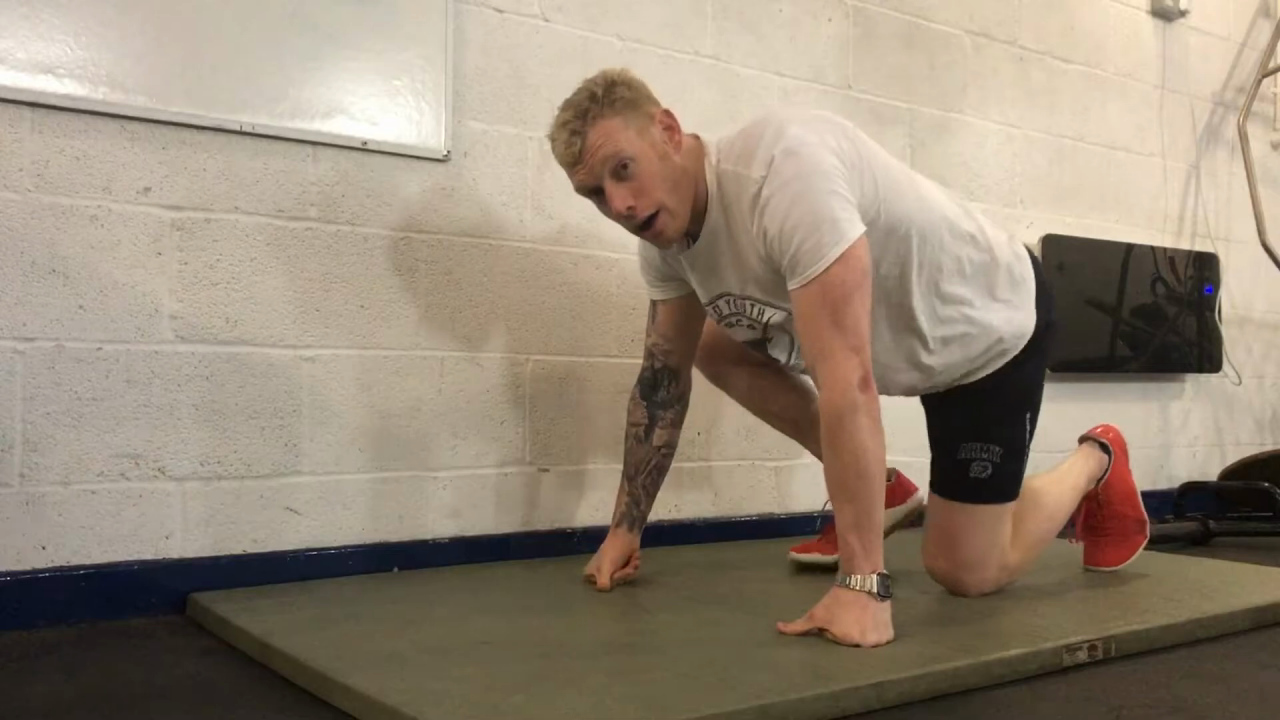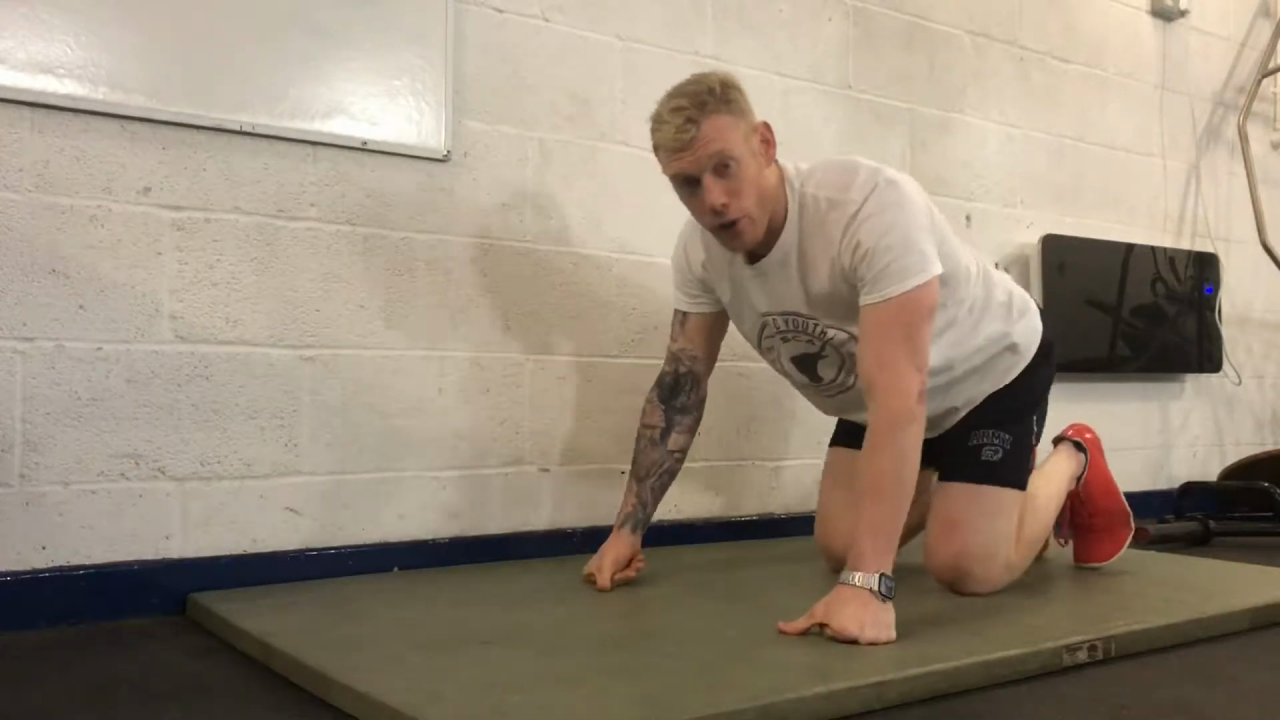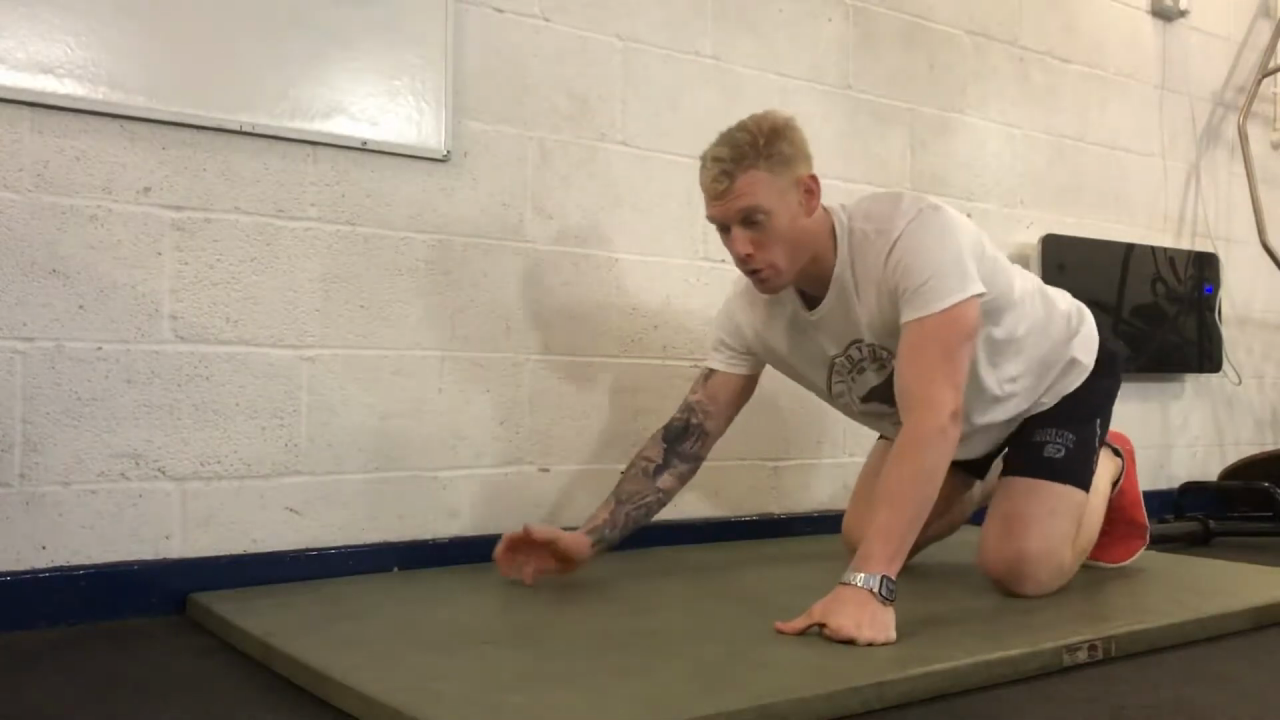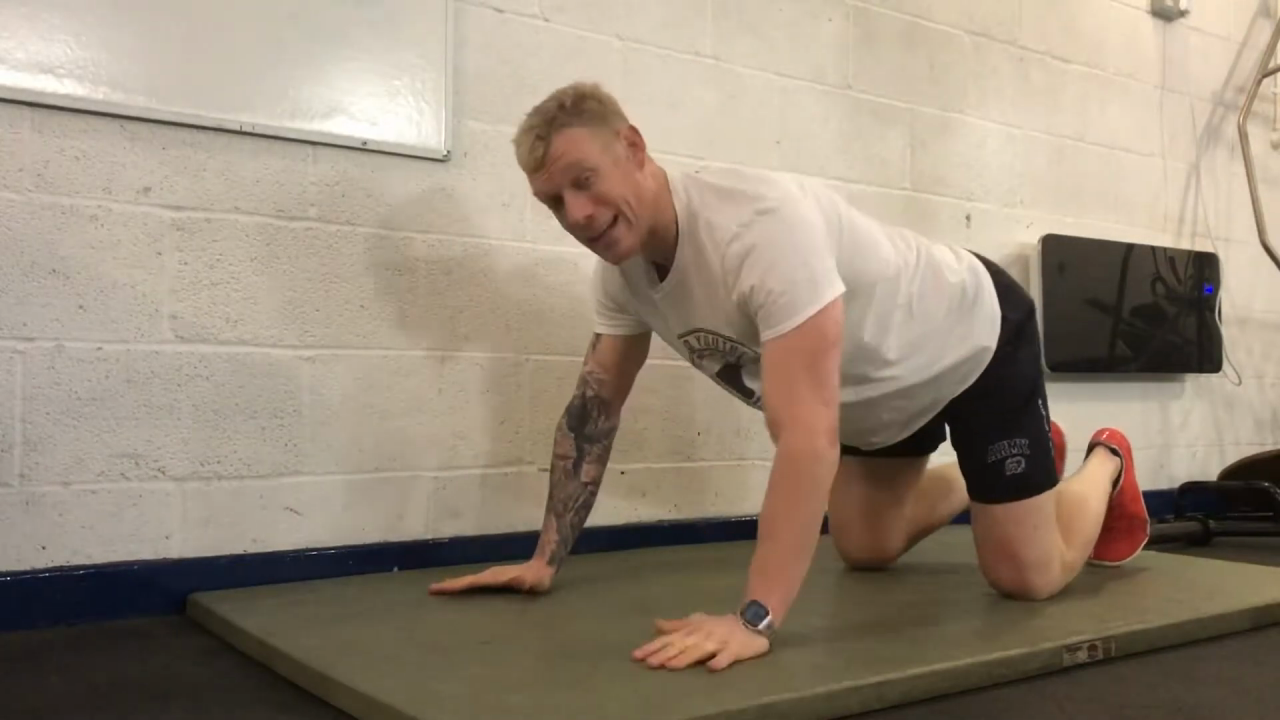
dt=0.7s
person 1, frame 1
left shoulder: (783, 170)
right shoulder: (662, 232)
left elbow: (847, 383)
right elbow: (663, 375)
left wrist: (864, 584)
right wrist: (626, 529)
left hip: (987, 324)
right hip: (894, 317)
left knee: (967, 571)
right knee: (713, 349)
left ankle: (1094, 462)
right ankle: (861, 490)
person 1, frame 2
left shoulder: (870, 206)
right shoulder: (699, 253)
left elbow: (901, 399)
right elbow: (681, 385)
left wrist: (868, 582)
right wrist: (628, 527)
left hip: (991, 366)
left knee: (969, 567)
right knee: (841, 547)
left ankle: (1069, 464)
right ankle: (952, 481)
person 1, frame 3
left shoulder: (918, 236)
right shoulder: (752, 311)
left elbow: (937, 418)
right elbow: (690, 433)
left wrist: (867, 587)
right wrist: (588, 538)
left hip: (1058, 373)
right hip: (968, 416)
left knee: (1021, 566)
right knee: (864, 540)
left ankle: (1104, 471)
right ankle: (988, 478)
person 1, frame 4
left shoulder: (761, 225)
right shoulder: (620, 268)
left elbow: (807, 437)
right elbow: (594, 408)
left wrist: (755, 615)
right wrist: (546, 558)
left hip: (971, 340)
right hip: (876, 383)
left knee: (1028, 576)
right knee: (865, 550)
left ankle: (1105, 465)
right ankle: (1007, 469)
